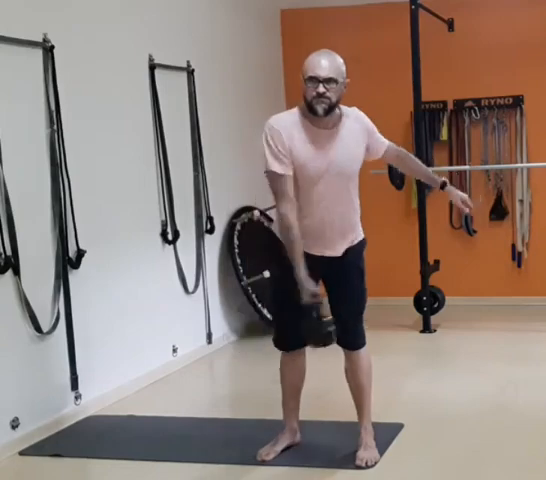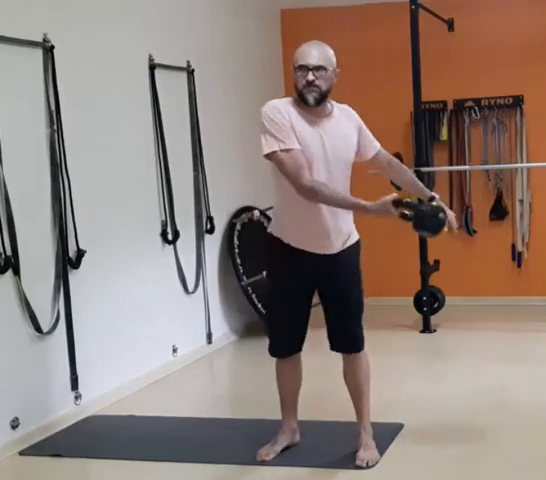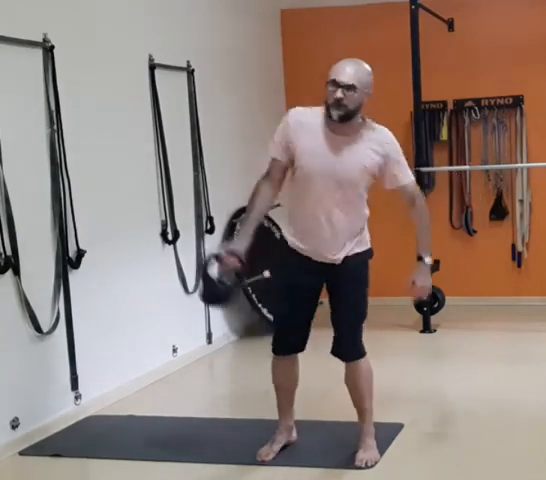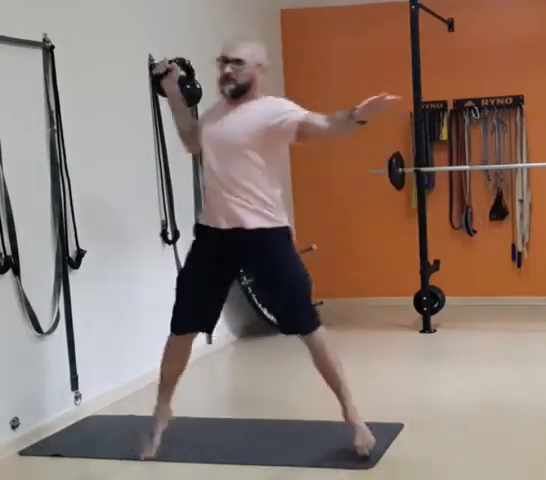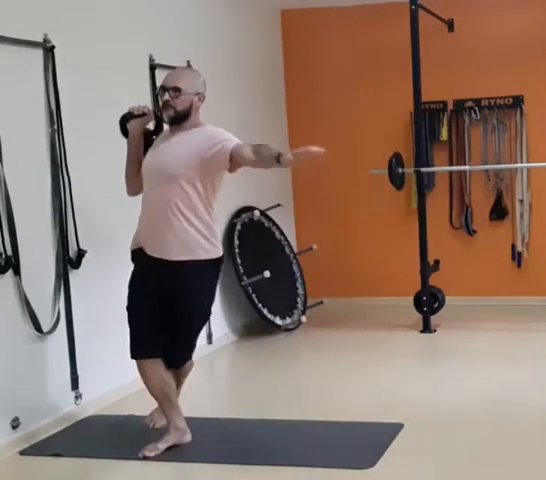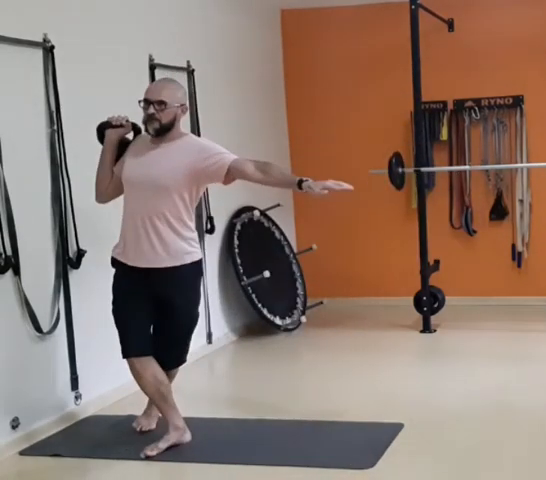
dt=0.5s
person 1, frame 1
left shoulder: (358, 122)
right shoulder: (279, 128)
left elbow: (396, 155)
right elbow: (285, 206)
left wrist: (444, 185)
right wrist: (301, 275)
left hip: (348, 248)
right hip: (297, 249)
left knee: (354, 342)
right knee: (291, 343)
left ankle: (366, 433)
right ankle: (290, 429)
person 1, frame 2
left shoulder: (347, 117)
right shoulder: (275, 114)
left elbow: (386, 163)
right elbow: (304, 183)
left wrist: (431, 198)
right wrist: (367, 207)
left hip: (341, 248)
right hip: (292, 250)
left knee: (352, 345)
right knee: (285, 347)
left ankle: (366, 434)
right ankle: (289, 428)
person 1, frame 3
left shoulder: (382, 142)
right shoulder: (297, 122)
left elbow: (415, 199)
right elbow: (271, 182)
left wrist: (424, 260)
right wrist: (243, 238)
left hip: (350, 256)
right hip: (300, 252)
left knee: (350, 349)
right knee: (284, 347)
left ankle: (368, 436)
right ankle: (286, 428)
person 1, frame 4
left shoulder: (276, 110)
right shoulder: (219, 109)
left elbow: (320, 124)
right elbow: (194, 142)
left wrist: (356, 115)
right wrist: (174, 93)
left hip: (267, 234)
right hip: (214, 233)
left knee: (306, 326)
right knee: (181, 326)
left ankle: (351, 415)
right ankle: (161, 413)
person 1, frame 5
left shoulder: (210, 139)
right shoulder: (160, 140)
left elbow: (248, 153)
right elbow: (134, 186)
left wrist: (282, 157)
right wrist: (135, 135)
left hip: (195, 263)
right hip: (149, 260)
left knee: (178, 351)
right knee: (144, 351)
left ankle: (169, 402)
right ankle: (176, 426)
person 1, frame 6
left shoulder: (198, 151)
right shoulder: (136, 147)
left elbow: (253, 169)
right elbow: (103, 193)
left wrist: (304, 183)
right wrist: (110, 143)
left hip: (178, 269)
right hip: (130, 268)
left knee: (169, 354)
right knee: (137, 353)
left ankle: (155, 405)
right ankle: (176, 426)
